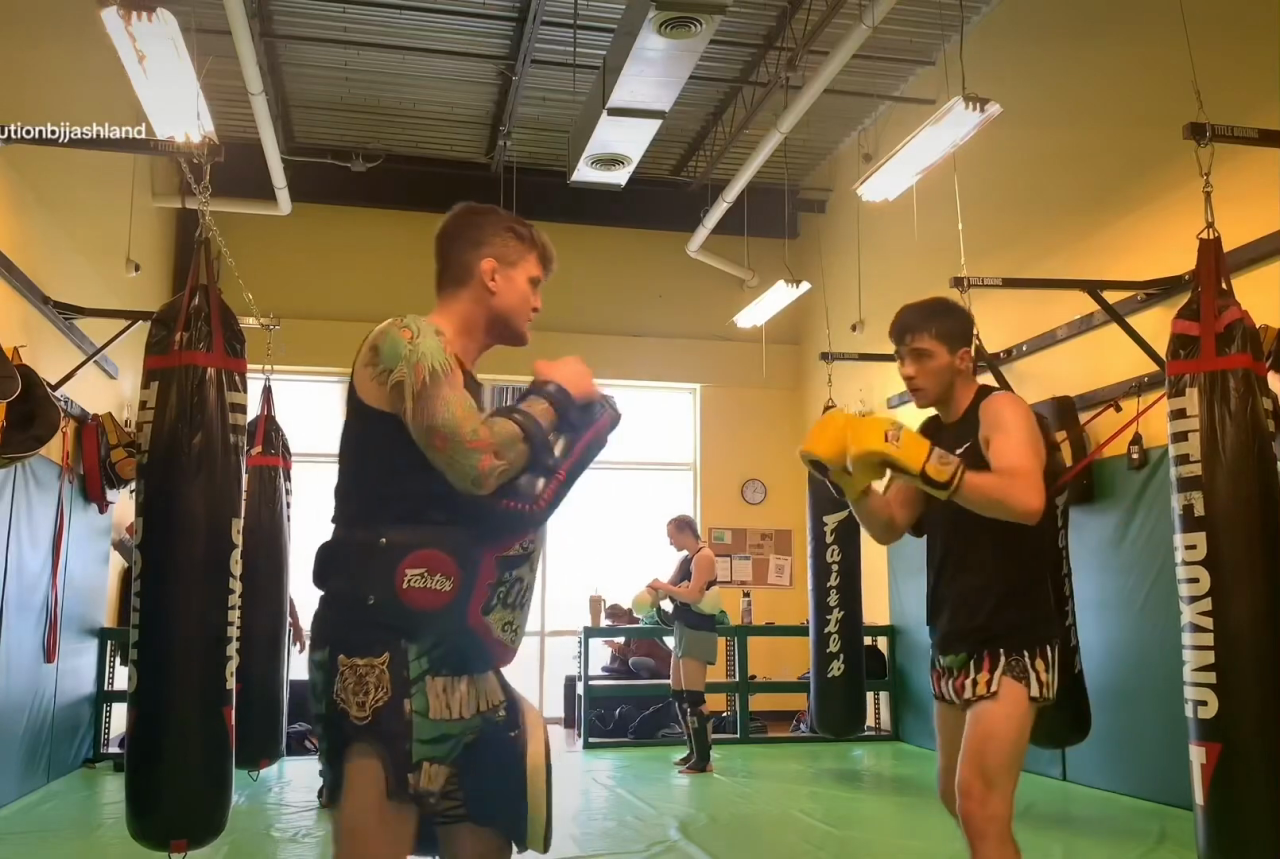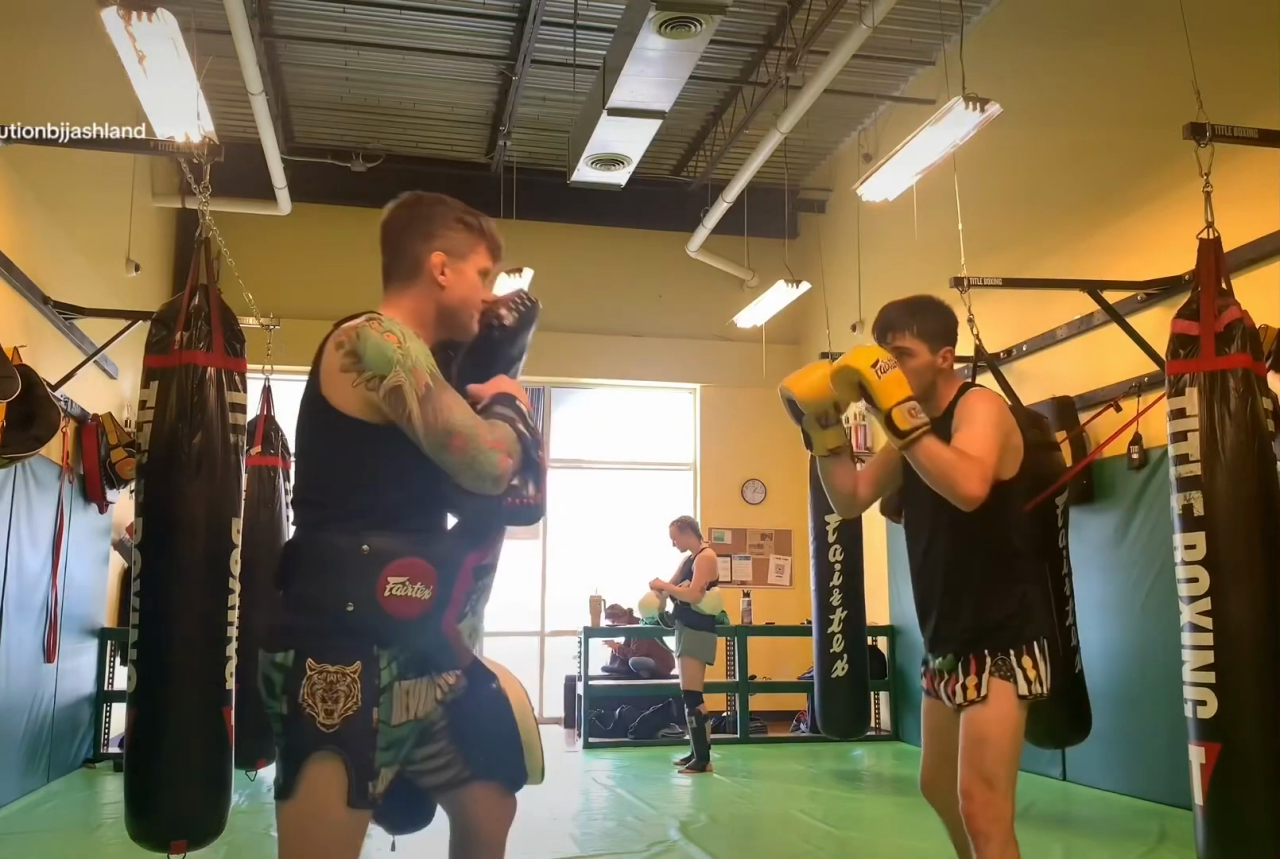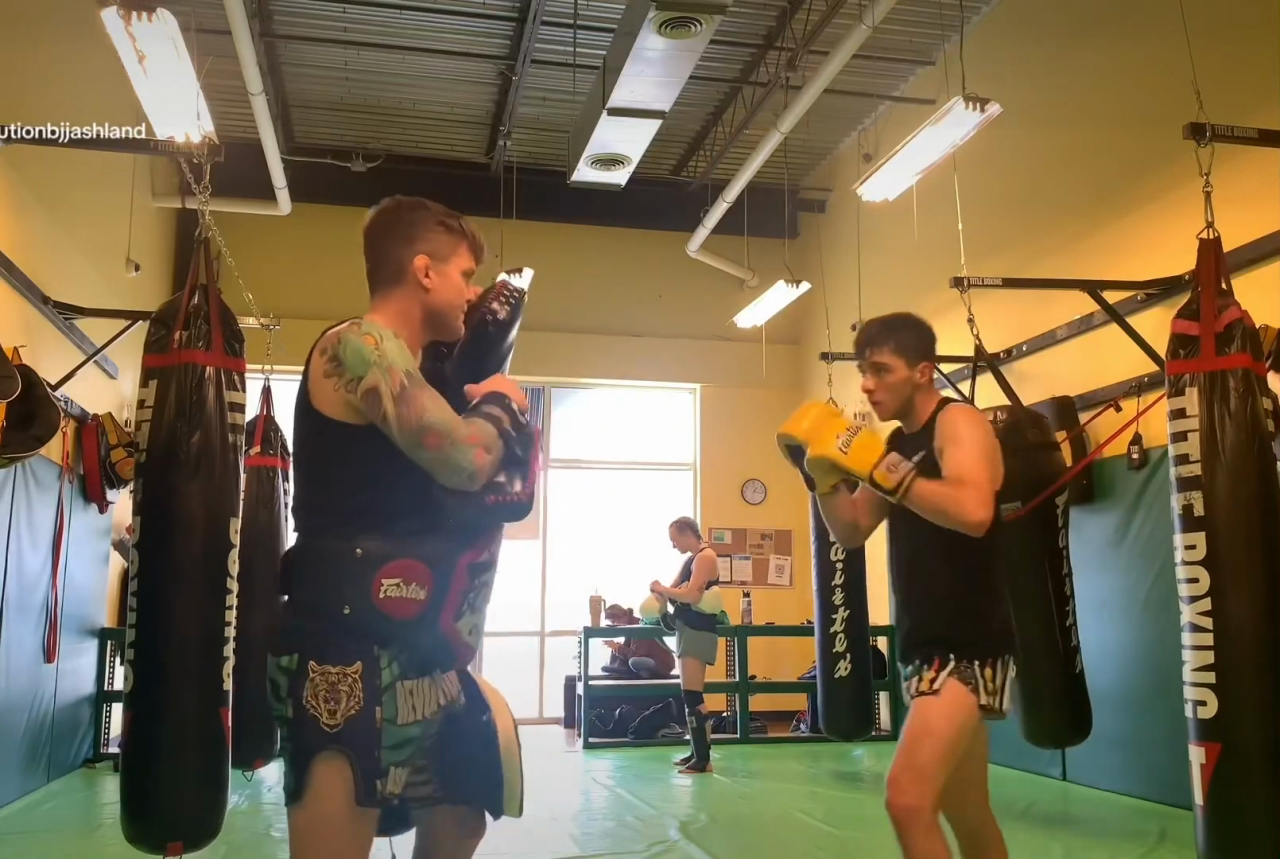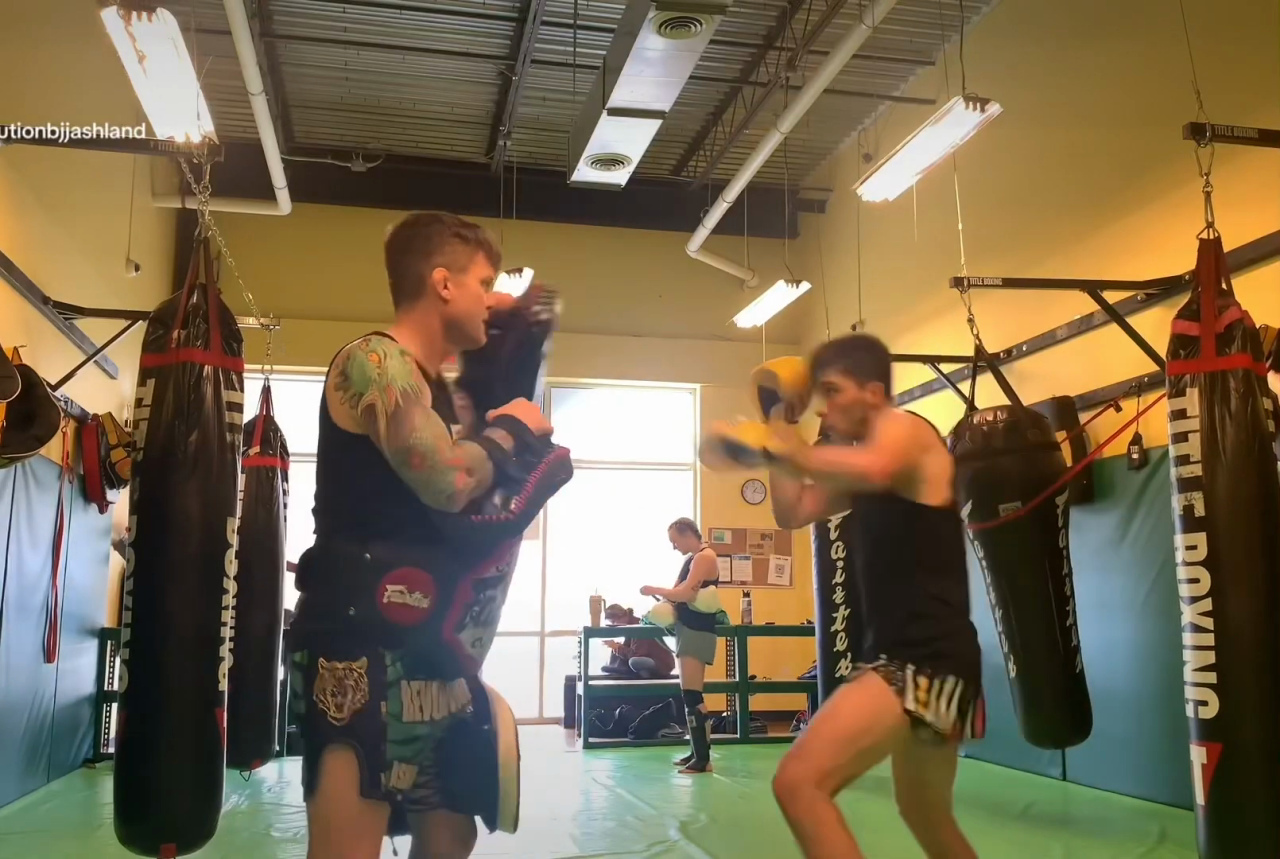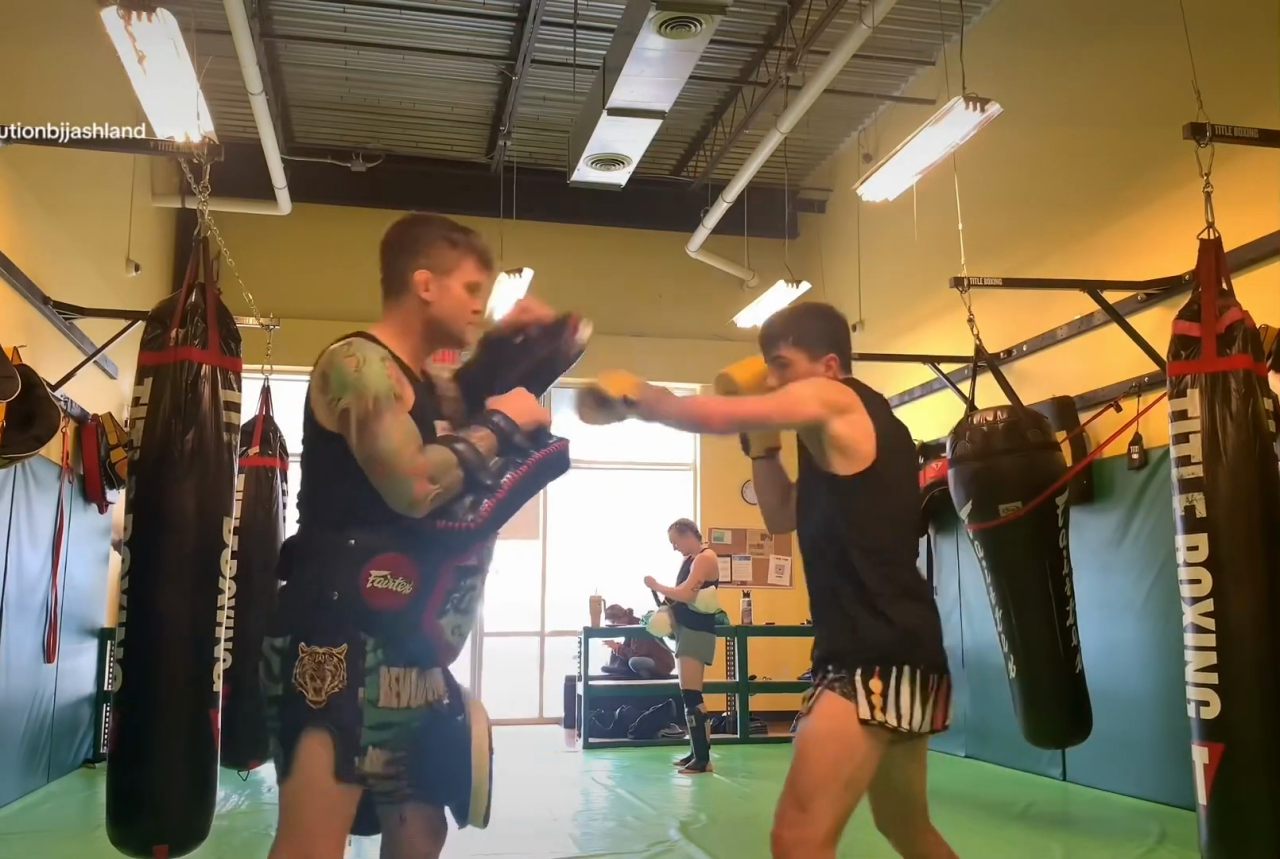
dt=0.2s
person 1, frame 1
left shoulder: (455, 375)
right shoulder: (406, 341)
left elbow: (495, 516)
right elbow: (475, 463)
left wrist: (547, 400)
right wrist: (554, 397)
left hip: (452, 648)
right hip: (387, 642)
person 1, frame 2
left shoulder: (401, 356)
right shoulder: (375, 340)
right elbow: (487, 464)
right wrist: (508, 402)
left hip: (405, 642)
right hip: (347, 646)
person 1, frame 3
left shoulder: (391, 361)
right shoulder: (360, 346)
right elbow: (466, 460)
right wrist: (500, 402)
left hip: (408, 647)
right hip: (349, 648)
person 1, frame 4
left shoulder: (435, 380)
right shoulder: (376, 362)
right elbow: (450, 481)
right wrist: (512, 426)
left hip: (424, 650)
right hip: (363, 648)
person 1, frame 5
left shoulder: (410, 377)
right shoulder: (356, 363)
right elbow: (414, 488)
right wrist: (500, 422)
left hip: (391, 641)
right hip: (338, 637)
person 2, frame 1
left shoulder: (1002, 412)
right shoulder: (930, 434)
left elbow: (1027, 502)
right elbow: (886, 526)
left wrist: (924, 462)
right wrist: (850, 473)
left hip: (1013, 642)
right hip: (958, 644)
left knee: (980, 806)
right knee: (957, 795)
person 2, frame 2
left shoulder: (979, 406)
right shoulder: (918, 420)
left elbow: (967, 487)
right elbow: (850, 500)
left wrist: (896, 408)
right wrist: (822, 426)
left hip: (999, 641)
right hip: (949, 643)
left knee: (980, 805)
right knee: (940, 787)
person 2, frame 3
left shoulder: (960, 423)
right shoulder: (900, 442)
left elbow: (975, 513)
right elbow: (850, 529)
left wrist: (878, 466)
right wrist: (824, 472)
left hip: (970, 650)
right hip: (934, 649)
left knee: (908, 800)
right knee: (963, 807)
person 2, frame 4
left shoulder: (906, 436)
right shoulder: (870, 448)
left elbow: (862, 473)
right elbow: (795, 512)
left wrist: (772, 443)
right wrist: (778, 425)
left hip: (920, 663)
right hip: (921, 662)
left knee: (796, 784)
person 2, frame 5
left shoulder: (830, 401)
right shoulder: (875, 425)
left elbow: (725, 414)
right elbow: (783, 518)
left wrist: (633, 394)
right wrist: (761, 439)
left hip: (876, 656)
right hip: (899, 651)
person 3, frame 1
left shoulder: (704, 557)
right shoulder: (686, 560)
left elbow: (694, 595)
right elbow: (671, 587)
left wrist: (663, 587)
right wrist: (656, 590)
left hip: (698, 633)
right hip: (684, 631)
left knee: (694, 696)
right knee: (679, 694)
left ankle: (704, 759)
right ankle: (694, 751)
person 3, frame 2
left shoulder: (706, 557)
right shoulder: (689, 560)
left elbow: (694, 595)
right elbow: (671, 586)
left wrist: (664, 587)
right wrist: (659, 588)
left hip: (698, 633)
right hip: (686, 631)
left knee: (692, 695)
right knee: (688, 695)
left ankle: (704, 759)
right ankle: (697, 752)
person 3, frame 3
left shoulder: (705, 557)
right shoulder: (692, 560)
left elbow: (693, 595)
right elbow: (678, 590)
left wrist: (662, 589)
right wrist: (661, 593)
left hip: (699, 632)
right hip: (687, 630)
left knee: (693, 695)
right knee: (690, 695)
left ankle: (704, 759)
right ankle: (697, 752)
person 3, frame 4
left shoulder: (705, 557)
right shoulder: (692, 559)
left elbow: (685, 593)
right elbow: (680, 593)
left wrist: (653, 591)
right wrist: (663, 597)
left hip: (698, 633)
right hip: (687, 631)
left knee: (692, 695)
right knee: (689, 695)
left ankle: (703, 759)
right ankle: (697, 752)
person 3, frame 5
left shoulder: (705, 558)
right shoulder: (690, 560)
left elbow: (686, 594)
right elbow: (679, 594)
left wrist: (655, 586)
right wrist: (662, 593)
left hip: (697, 633)
right hip: (685, 631)
left knee: (691, 695)
right knee: (688, 695)
left ankle: (703, 759)
right ankle: (696, 752)
